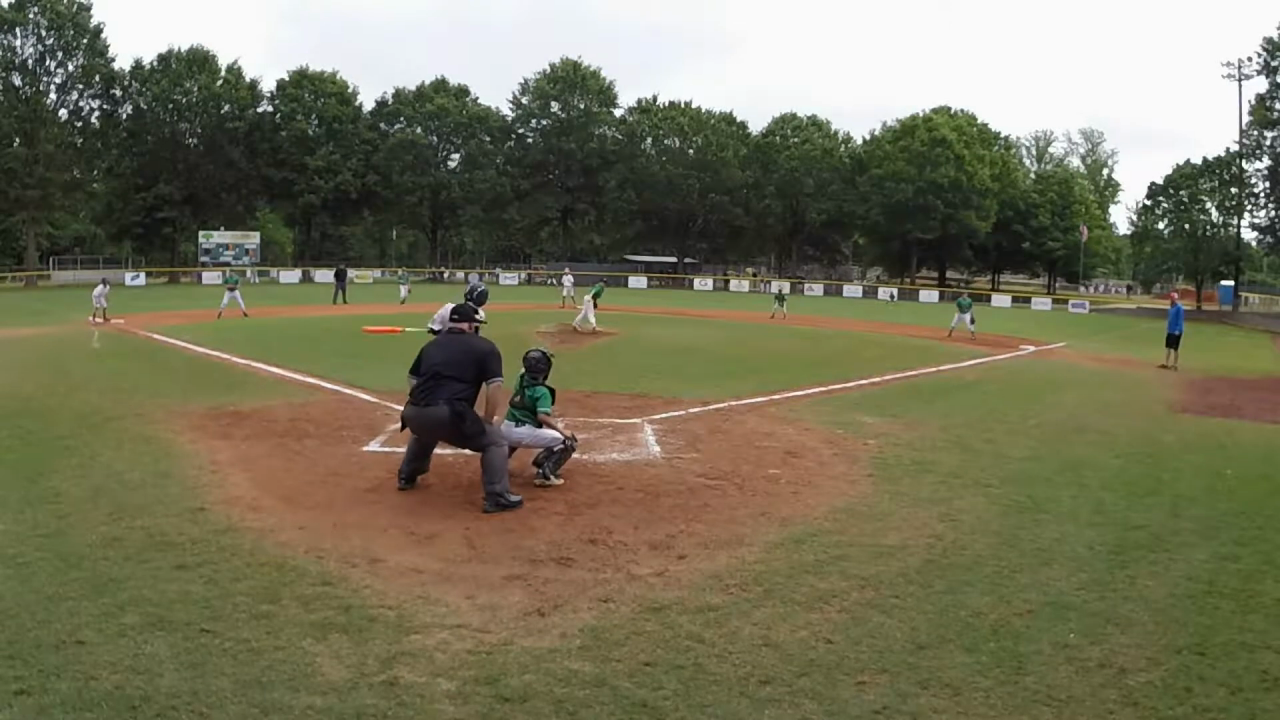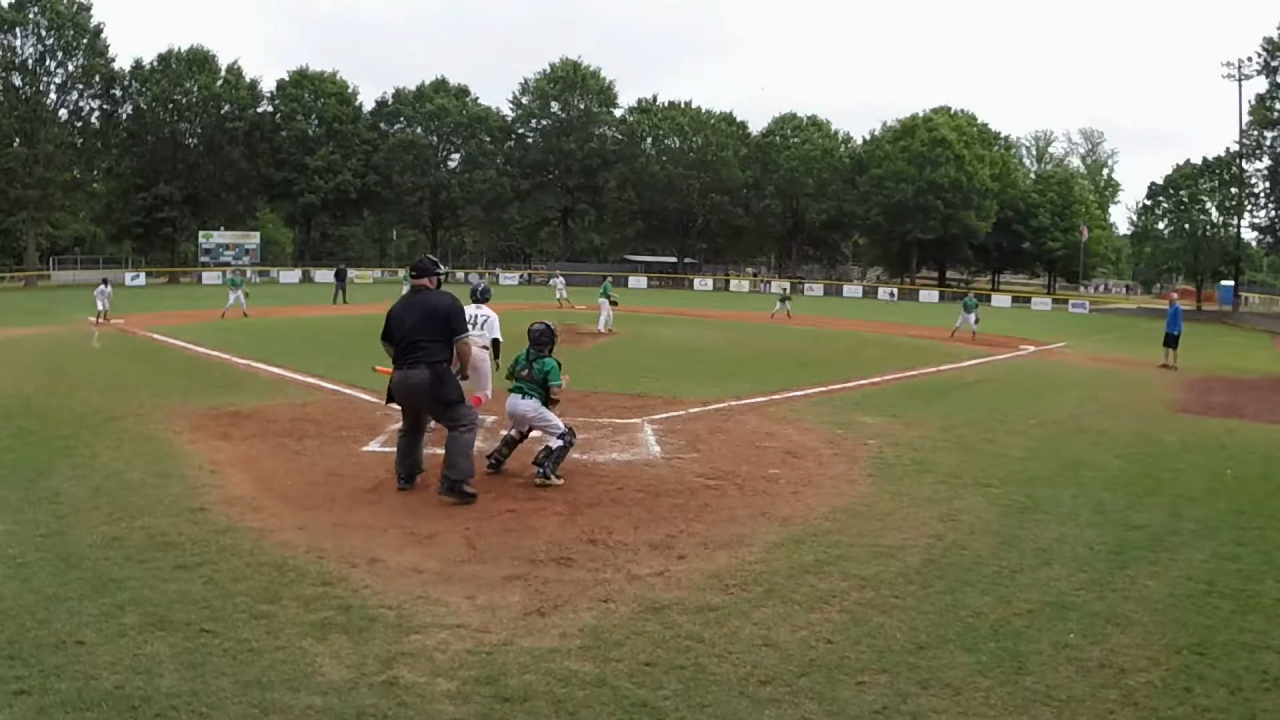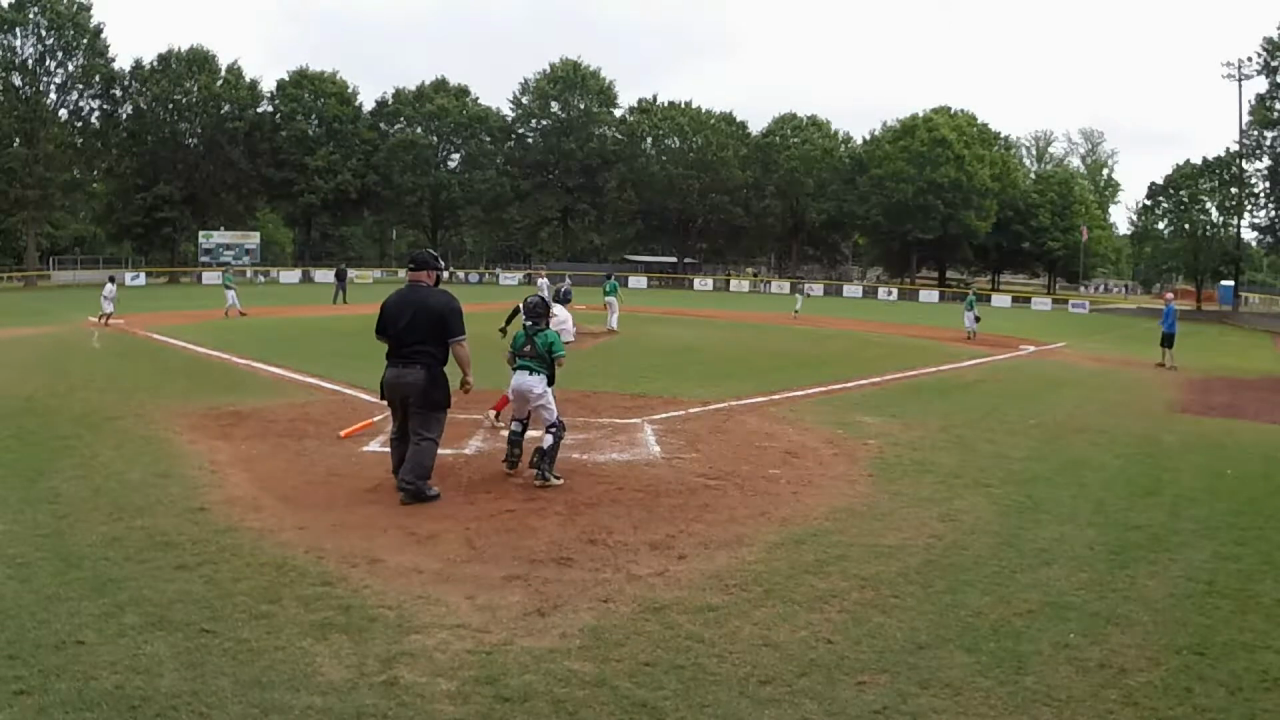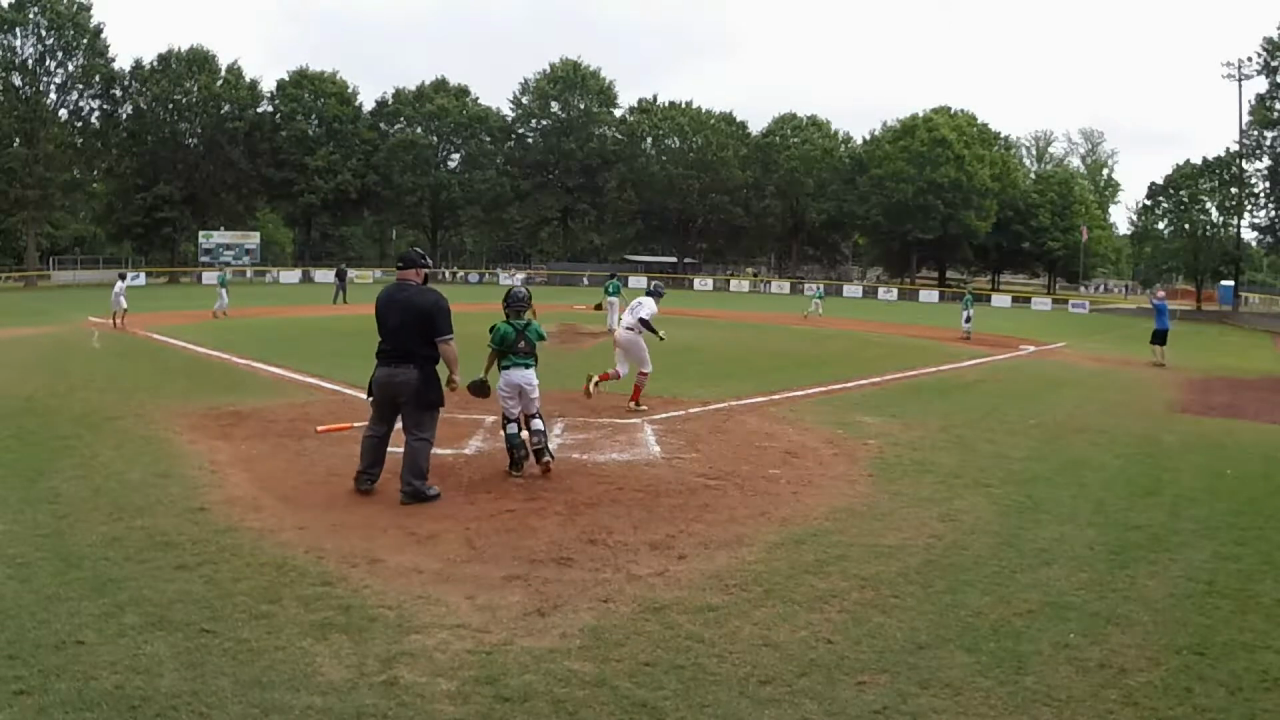
dt=0.4s
person 1, frame 1
left shoulder: (432, 344)
right shoulder: (484, 346)
left elbow: (413, 378)
right elbow: (495, 386)
right wrist: (487, 420)
left hip: (414, 414)
right hip: (448, 414)
left knee: (425, 430)
right knee: (495, 440)
left ankle: (406, 476)
right ankle: (497, 497)
person 1, frame 2
left shoulder: (397, 307)
right shoulder: (446, 301)
left elbow: (387, 345)
right elbow: (462, 341)
right wrist: (464, 367)
left hip: (401, 377)
right hip: (433, 376)
left knee: (412, 426)
right knee: (463, 422)
left ankle: (406, 476)
right ankle: (455, 482)
person 1, frame 3
left shoulder: (392, 300)
right shoulder: (444, 300)
left elbow: (381, 336)
right elbow: (458, 343)
right wrist: (467, 374)
left hip: (393, 374)
right hip: (426, 377)
left knee: (401, 430)
right knee: (425, 434)
left ankle: (403, 478)
right ankle: (413, 487)
person 1, frame 4
left shoulder: (384, 296)
right shoulder: (433, 299)
right elbow: (445, 342)
right wrist: (453, 372)
left hip: (384, 372)
right hip: (417, 376)
left knee: (378, 428)
right knee: (419, 434)
left ankle: (365, 478)
right ankle: (414, 488)
person 2, frame 1
left shoulder: (520, 379)
right shoulder: (542, 391)
right elbow: (543, 417)
right wrist: (562, 432)
left hip: (506, 430)
right hip: (525, 434)
right knee: (568, 441)
right ankle: (545, 473)
person 2, frame 2
left shoulder: (522, 356)
right shoulder: (550, 363)
left elbow: (509, 376)
right elbow: (555, 392)
right wrist: (563, 383)
left hip: (512, 403)
right hip: (530, 406)
left knee: (521, 428)
right knee: (565, 435)
left ankle: (495, 461)
right ankle: (545, 472)
person 2, frame 3
left shoulder: (520, 333)
right shoulder: (551, 335)
left elbow: (510, 359)
right elbow: (560, 362)
left hip: (517, 380)
right hip: (537, 383)
left knee: (519, 419)
right knee: (554, 427)
left ankle: (512, 462)
right ankle: (543, 473)
person 2, frame 4
left shoulder: (502, 328)
right shoulder: (533, 326)
left elbow: (493, 354)
right elbow: (544, 337)
left wrist: (485, 373)
right wrist: (537, 318)
left hip: (508, 376)
right hip: (529, 375)
left knee: (510, 419)
right knee: (533, 415)
left ankle: (517, 464)
right ankle: (543, 454)
